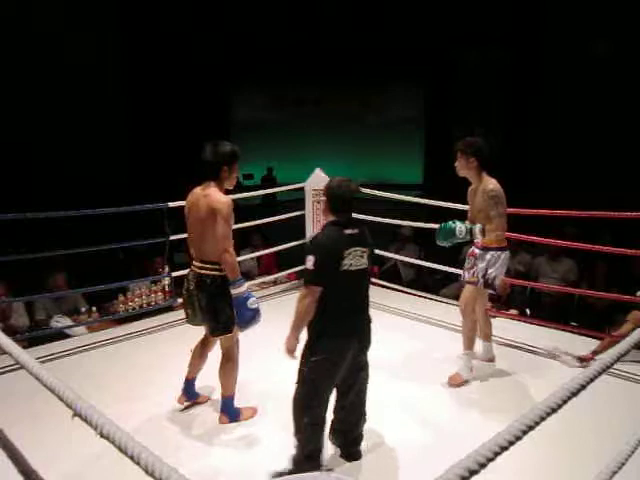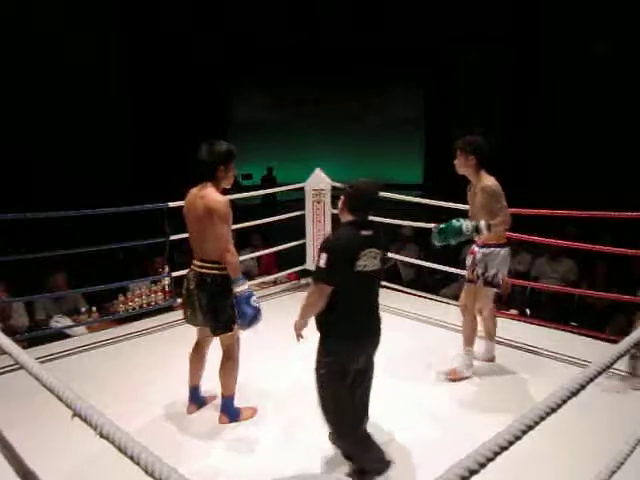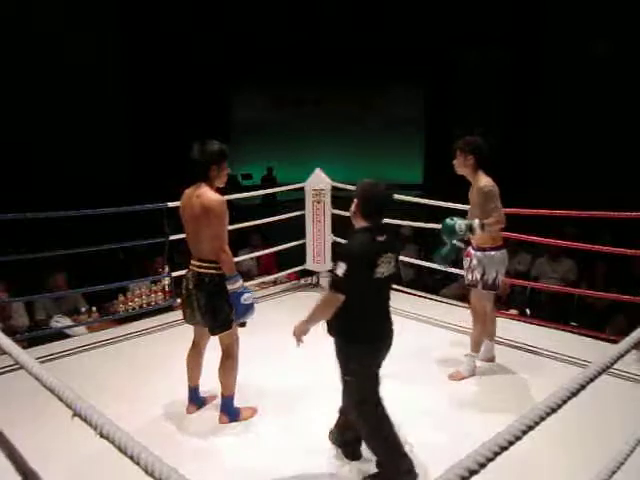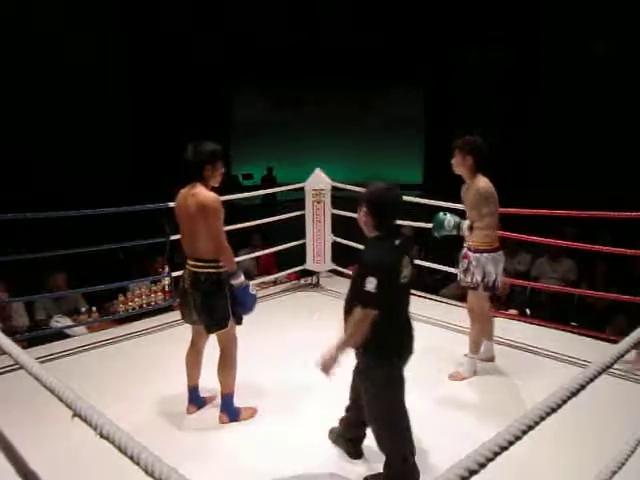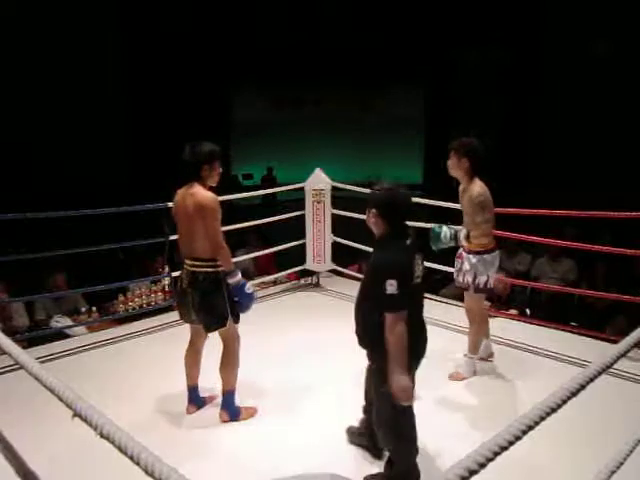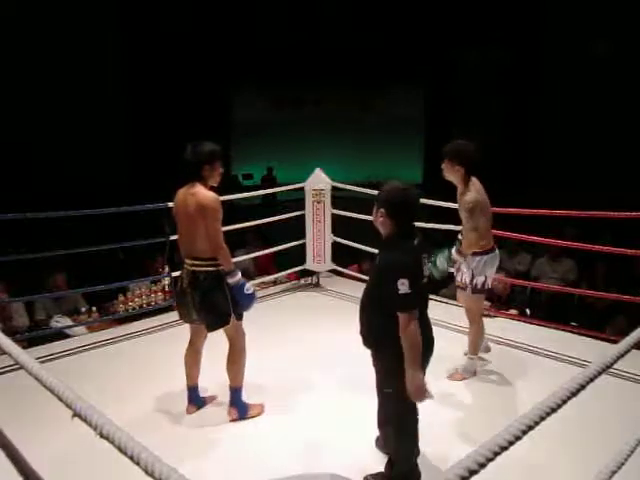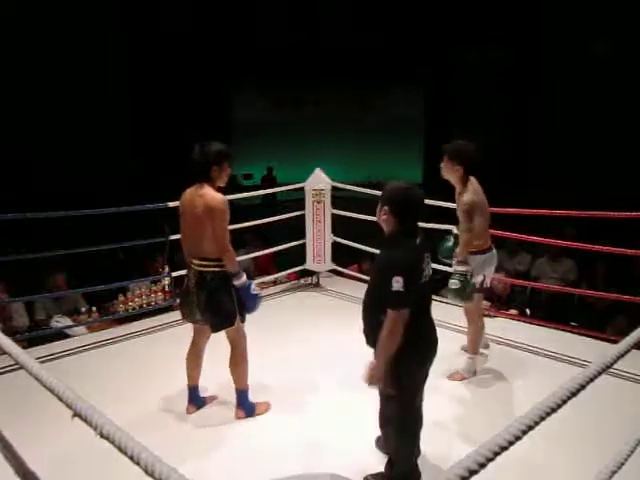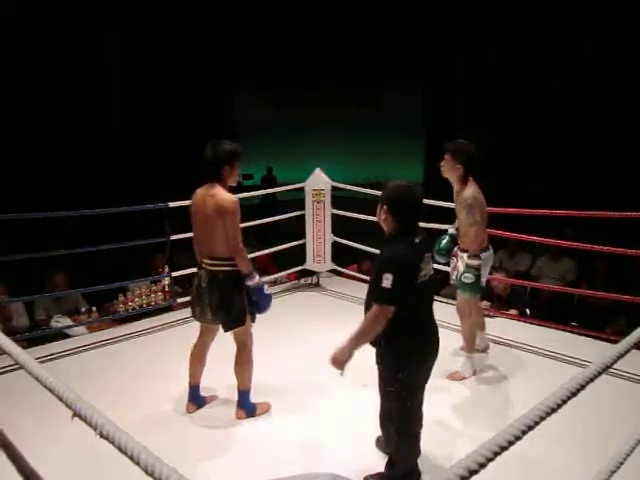
dt=0.2s
person 1, frame 1
left shoulder: (322, 242)
right shoulder: (363, 237)
left elbow: (311, 294)
left wrist: (294, 334)
left hip: (329, 336)
right hip: (359, 330)
left knee: (310, 399)
right knee: (352, 391)
right ankle: (349, 443)
person 1, frame 2
left shoulder: (336, 242)
right shoulder: (376, 238)
left elbow: (321, 291)
left wrist: (302, 320)
left hip: (339, 336)
right hip: (369, 330)
left knee: (335, 399)
right knee: (356, 391)
right ankle: (349, 439)
person 1, frame 3
left shoulder: (354, 249)
right shoulder: (388, 243)
left elbow: (334, 299)
left wrist: (305, 325)
left hip: (357, 340)
right hip: (381, 333)
left knee: (365, 404)
right knee: (361, 392)
right ankle: (347, 437)
person 1, frame 4
left shoulder: (376, 258)
right shoulder: (399, 244)
left elbow: (365, 315)
left wrist: (336, 351)
left hip: (382, 348)
right hip: (396, 338)
left knee: (385, 410)
right knee: (363, 387)
right ankle: (349, 434)
person 1, frame 5
left shoulder: (388, 259)
right shoulder: (404, 243)
left elbow: (395, 321)
left wrist: (399, 371)
left hip: (394, 349)
right hip: (410, 342)
left knee: (393, 409)
right knee: (378, 388)
right ankle: (370, 435)
person 1, frame 6
left shoulder: (397, 259)
right shoulder: (407, 244)
left elbow: (409, 321)
left wrist: (414, 370)
left hip: (397, 351)
right hip: (394, 346)
left knee: (397, 408)
right knee: (393, 404)
right ankle: (392, 442)
person 1, frame 7
left shoulder: (397, 257)
right shoulder: (414, 243)
left elbow: (396, 318)
left wrist: (378, 362)
left hip: (404, 351)
right hip: (420, 343)
left knee: (398, 408)
right knee: (405, 406)
right ankle: (395, 442)
person 1, frame 8
left shoulder: (394, 255)
right shoulder: (418, 243)
left elbow: (381, 313)
left wrist: (348, 348)
left hip: (401, 349)
right hip: (423, 341)
left knee: (398, 409)
right knee: (408, 404)
right ankle: (400, 444)
person 2, frame 1
left shoulder: (193, 195)
right shoulder: (222, 201)
right elbow: (226, 252)
right wrist: (240, 289)
left hip: (196, 276)
right hip: (215, 280)
left knee: (210, 336)
right knee: (231, 346)
left ankle: (188, 391)
right ankle: (228, 410)
person 2, frame 2
left shoulder: (191, 196)
right shoulder: (218, 201)
right elbow: (227, 250)
right wrist: (242, 289)
left hip: (196, 275)
right hip: (216, 280)
left knee: (203, 340)
right knee: (231, 346)
left ankle: (194, 398)
right ankle: (228, 411)
person 2, frame 3
left shoulder: (187, 196)
right shoulder: (214, 200)
right elbow: (222, 249)
right wrist: (236, 285)
left hip: (194, 275)
right hip: (214, 279)
left knee: (199, 341)
right knee: (230, 345)
left ankle: (194, 399)
right ankle: (228, 410)
person 2, frame 4
left shoulder: (182, 196)
right shoulder: (210, 199)
right elbow: (221, 246)
right wrist: (238, 279)
left hip: (191, 275)
right hip: (211, 278)
left knee: (198, 340)
right knee: (228, 343)
left ankle: (194, 399)
right ankle: (228, 410)
person 2, frame 5
left shoulder: (180, 196)
right shoulder: (207, 199)
right elbow: (218, 245)
right wrist: (236, 277)
left hip: (190, 274)
right hip: (209, 278)
left knee: (197, 339)
right knee: (231, 340)
left ankle: (194, 399)
right ankle: (229, 408)
person 2, frame 6
left shoulder: (180, 196)
right shoulder: (209, 199)
right elbow: (218, 246)
right wrist: (235, 278)
left hip: (189, 274)
right hip: (210, 277)
left knee: (196, 338)
right knee: (237, 337)
left ankle: (193, 399)
right ankle: (237, 405)
person 2, frame 7
left shoulder: (187, 196)
right shoulder: (216, 201)
left elbow: (185, 240)
right elbow: (224, 249)
right wrist: (241, 280)
left hip: (195, 276)
right hip: (216, 278)
left knee: (199, 339)
right knee: (238, 341)
left ankle: (194, 399)
right ankle: (244, 405)
person 2, frame 8
left shoulder: (198, 196)
right shoulder: (228, 201)
left elbow: (197, 240)
right elbow: (236, 249)
right wrist: (253, 280)
left hip: (206, 275)
right hip: (227, 277)
left knee: (204, 338)
right knee: (244, 342)
left ankle: (194, 398)
right ankle: (244, 405)
person 3, frame 1
left shoulder: (491, 190)
right shoulder: (472, 189)
left elbow: (499, 228)
left wrist: (468, 232)
right wrist: (456, 231)
left hip: (493, 254)
right hip: (480, 251)
left knee: (466, 305)
right knee: (478, 305)
left ankle: (465, 366)
right ankle: (487, 351)
person 3, frame 2
left shoulder: (489, 186)
right shoulder: (473, 188)
left elbow: (505, 221)
left wrist: (474, 229)
right wrist: (451, 231)
left hip: (494, 251)
right hip: (482, 249)
left knee: (466, 304)
right knee: (485, 304)
left ankle: (465, 363)
right ankle: (488, 351)
person 3, frame 3
left shoulder: (484, 187)
right shoulder: (475, 187)
left elbow: (499, 221)
left wrist: (467, 227)
right wrist: (456, 240)
left hip: (489, 254)
right hip: (479, 251)
left knee: (477, 308)
right knee: (486, 305)
left ankle: (470, 363)
right ankle: (487, 351)
person 3, frame 4
left shoulder: (483, 188)
right shoulder: (467, 187)
left elbow: (490, 226)
left wrist: (457, 225)
right wrist: (461, 237)
left hip: (485, 255)
right hip: (474, 252)
left knee: (475, 309)
right knee: (482, 305)
left ankle: (470, 364)
right ankle: (487, 350)
person 3, frame 5
left shoulder: (477, 193)
right shoulder: (464, 188)
left elbow: (485, 233)
left wrist: (453, 236)
left hip: (481, 257)
right hip: (471, 254)
left knee: (472, 309)
right knee: (477, 305)
left ankle: (469, 364)
right ankle: (485, 348)
person 3, frame 6
left shoulder: (470, 198)
right shoulder: (468, 185)
left elbow: (472, 241)
left wrist: (451, 256)
right wrist: (458, 250)
left hip: (480, 257)
right hip: (474, 254)
left knee: (473, 310)
right knee: (464, 299)
left ankle: (470, 364)
right ankle: (481, 342)
person 3, frame 7
left shoulder: (467, 199)
right shoulder: (468, 182)
left elbow: (467, 241)
left wrist: (459, 273)
right wrist: (455, 236)
left hip: (478, 256)
right hip: (475, 252)
left knee: (471, 309)
right knee: (470, 303)
left ankle: (470, 365)
right ankle: (480, 340)
person 3, frame 8
left shoulder: (468, 196)
right shoulder: (461, 186)
left elbow: (474, 236)
left wrist: (472, 268)
right wrist: (450, 235)
left hip: (476, 254)
right hip: (465, 250)
left knee: (464, 306)
right knee: (472, 300)
left ankle: (469, 364)
right ankle: (481, 341)
